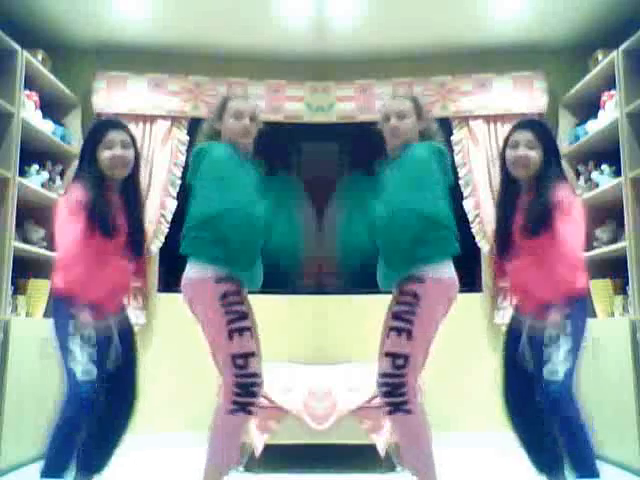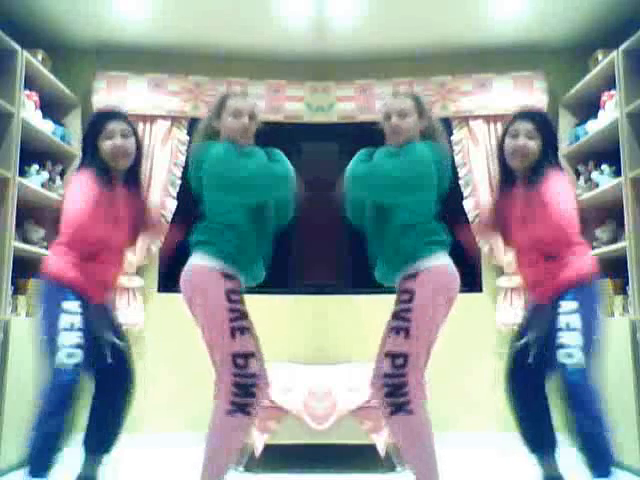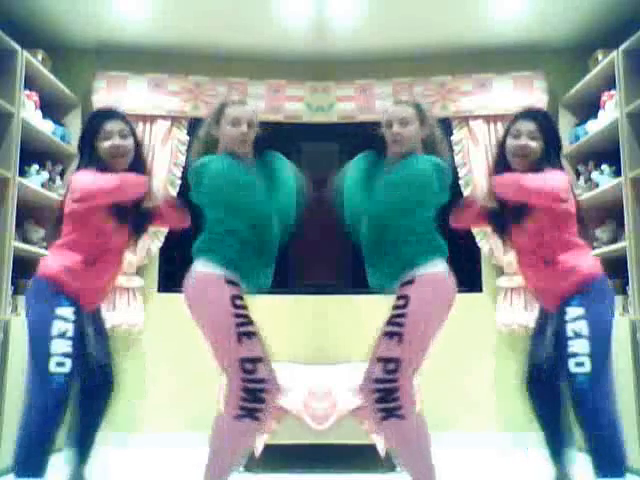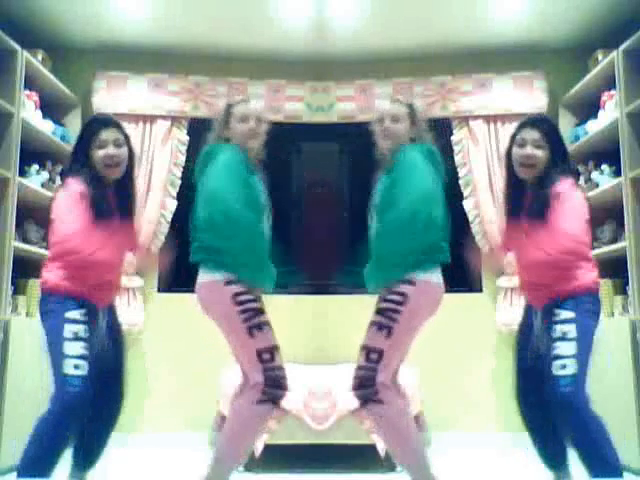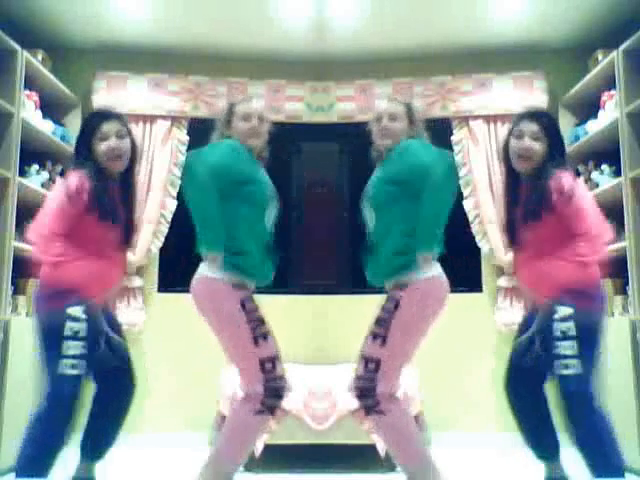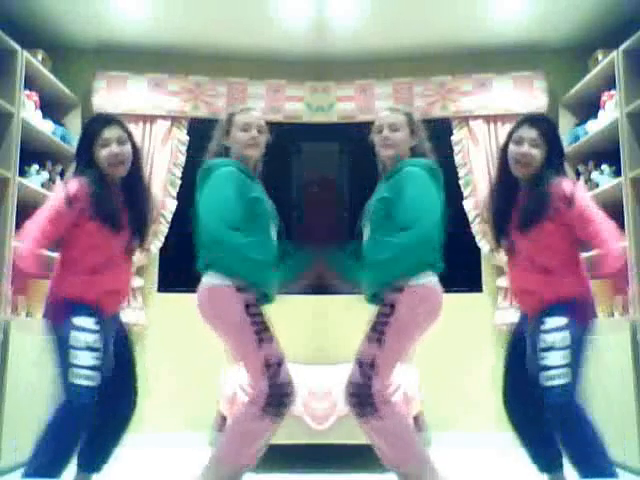
dt=0.2s
person 1, frame 1
left shoulder: (239, 166)
right shoulder: (218, 159)
left elbow: (248, 220)
right elbow: (239, 212)
left hip: (227, 282)
right hip: (212, 279)
left knee: (240, 385)
right knee: (244, 384)
person 1, frame 2
left shoulder: (246, 161)
right shoulder: (219, 157)
left elbow: (278, 211)
right elbow: (276, 181)
right wrist: (274, 160)
left hip: (224, 277)
right hip: (212, 274)
left knee: (244, 383)
right knee: (242, 385)
person 1, frame 3
left shoulder: (246, 170)
right shoulder: (221, 171)
left elbow: (278, 221)
right elbow: (275, 212)
left wrist: (282, 176)
right wrist: (282, 170)
left hip: (223, 286)
right hip: (215, 282)
left knee: (259, 387)
right knee: (252, 389)
person 1, frame 4
left shoulder: (248, 170)
right shoulder: (227, 160)
right elbow: (225, 212)
left wrist: (260, 271)
right wrist: (258, 269)
left hip: (237, 284)
right hip: (226, 283)
left knee: (258, 382)
right knee: (270, 381)
person 1, frame 5
left shoulder: (251, 168)
right shoulder: (229, 154)
right elbow: (199, 166)
left wrist: (262, 263)
right wrist: (213, 242)
left hip: (234, 284)
right hip: (224, 283)
left knee: (261, 387)
right knee: (268, 388)
person 1, frame 6
left shoulder: (249, 181)
right shoulder: (226, 177)
right elbow: (219, 235)
right wrist: (268, 271)
left hip: (240, 295)
right hip: (227, 291)
left knee: (272, 391)
right knee: (274, 391)
person 2, frame 1
left shoulder: (421, 159)
right shoulder: (399, 166)
left elbow: (407, 210)
right elbow: (390, 219)
left hip: (427, 279)
right hip: (411, 282)
left knee: (395, 384)
right knee: (398, 384)
person 2, frame 2
left shoulder: (418, 157)
right shoulder: (395, 161)
left elbow: (361, 181)
right elbow: (360, 211)
left wrist: (362, 160)
right wrist: (364, 176)
left hip: (427, 275)
right hip: (414, 277)
left knee: (397, 383)
right knee: (388, 383)
person 2, frame 3
left shoulder: (418, 171)
right shoulder: (393, 170)
left elbow: (365, 210)
right elbow: (361, 220)
left wrist: (357, 170)
right wrist: (356, 176)
left hip: (424, 283)
right hip: (415, 286)
left knee: (388, 388)
right knee: (377, 388)
person 2, frame 4
left shoulder: (412, 162)
right shoulder: (390, 171)
left elbow: (419, 209)
left wrist: (385, 270)
right wrist: (379, 272)
left hip: (412, 283)
right hip: (402, 284)
left knee: (369, 382)
right knee: (380, 383)
person 2, frame 5
left shoulder: (410, 155)
right shoulder: (389, 168)
left elbow: (440, 166)
left wrist: (425, 242)
right wrist: (379, 264)
left hip: (415, 284)
right hip: (406, 284)
left knee: (371, 389)
right knee: (378, 387)
person 2, frame 6
left shoulder: (413, 177)
right shoulder: (390, 181)
left elbow: (421, 234)
left wrist: (368, 273)
right wrist: (344, 264)
left hip: (412, 292)
right hip: (399, 296)
left knee: (365, 391)
right knee: (367, 392)
person 3, frame 1
left shoulder: (129, 201)
right shoulder: (80, 195)
right elbow: (71, 253)
left wrist: (143, 292)
right wrist: (80, 308)
left hip: (114, 312)
right hip: (80, 310)
left knee: (121, 401)
right knee: (84, 395)
person 3, frame 2
left shoulder: (129, 191)
right shoulder: (84, 181)
left elbow: (151, 228)
right elbow: (81, 224)
left hip: (97, 297)
right hip: (66, 291)
left knee: (118, 382)
right knee: (64, 382)
person 3, frame 3
left shoulder: (133, 198)
right shoulder: (84, 180)
left elbow: (180, 219)
right elbow: (109, 187)
left wrist: (153, 199)
right wrist: (143, 183)
left hip: (88, 303)
right hip: (55, 293)
left knee: (99, 386)
right knee: (52, 389)
person 3, frame 4
left shoulder: (119, 198)
right shoulder: (75, 190)
left elbow: (114, 241)
right elbow: (71, 241)
left wrist: (139, 251)
right wrist: (132, 252)
left hip: (101, 306)
right hip: (67, 301)
left knee: (108, 397)
right knee: (73, 395)
person 3, frame 5
left shoulder: (120, 190)
right shoulder: (77, 183)
right elbow: (42, 236)
right wrist: (78, 279)
left hip: (95, 303)
right hip: (65, 300)
left knee: (119, 385)
right knee: (63, 394)
person 3, frame 6
left shoulder: (130, 195)
right shoulder: (78, 191)
right elbow: (33, 238)
left hip: (109, 313)
right hip: (77, 309)
left knee: (122, 399)
right knee: (81, 402)
person 4, frame 1
left shoulder: (559, 195)
right shoulder: (510, 201)
left elbow: (568, 253)
left wrist: (559, 308)
right wrist: (496, 288)
left hip: (558, 311)
right hip: (525, 313)
left knee: (555, 395)
right knee: (518, 400)
person 4, frame 2
left shoulder: (554, 181)
right shoulder: (510, 192)
left elbow: (559, 225)
right elbow: (485, 228)
right wrist: (492, 217)
left hip: (573, 291)
right hip: (541, 297)
left knee: (575, 382)
right knee: (521, 381)
person 4, frame 3
left shoulder: (555, 179)
right shoulder: (505, 198)
left elbow: (535, 188)
right elbow: (458, 219)
left wrist: (497, 183)
right wrist: (484, 199)
left hip: (584, 294)
right hip: (551, 303)
left knee: (587, 389)
right knee: (540, 386)
person 4, frame 4
left shoulder: (564, 190)
right shoulder: (520, 198)
left elbow: (569, 240)
right elbow: (520, 240)
left wrist: (507, 252)
right wrist: (498, 252)
left hip: (573, 301)
right hip: (538, 306)
left knee: (567, 395)
right knee: (531, 396)
person 4, frame 5
left shoulder: (562, 183)
right shoulder: (519, 190)
left elbow: (596, 236)
left wrist: (560, 279)
left hip: (573, 300)
right hip: (543, 303)
left knee: (576, 394)
right knee: (520, 385)
person 4, frame 6
left shoulder: (561, 191)
right shoulder: (508, 195)
left elbow: (606, 238)
left hip: (562, 309)
right hip: (531, 313)
left knee: (558, 401)
right knee: (518, 399)
